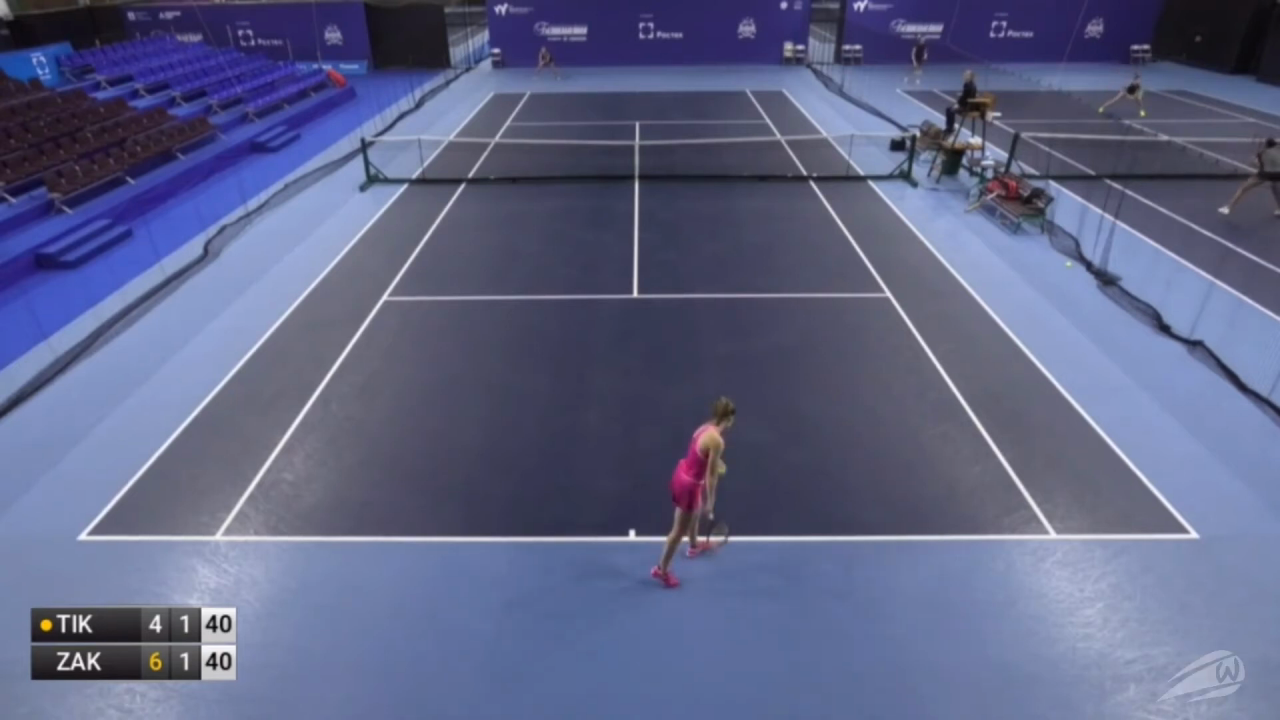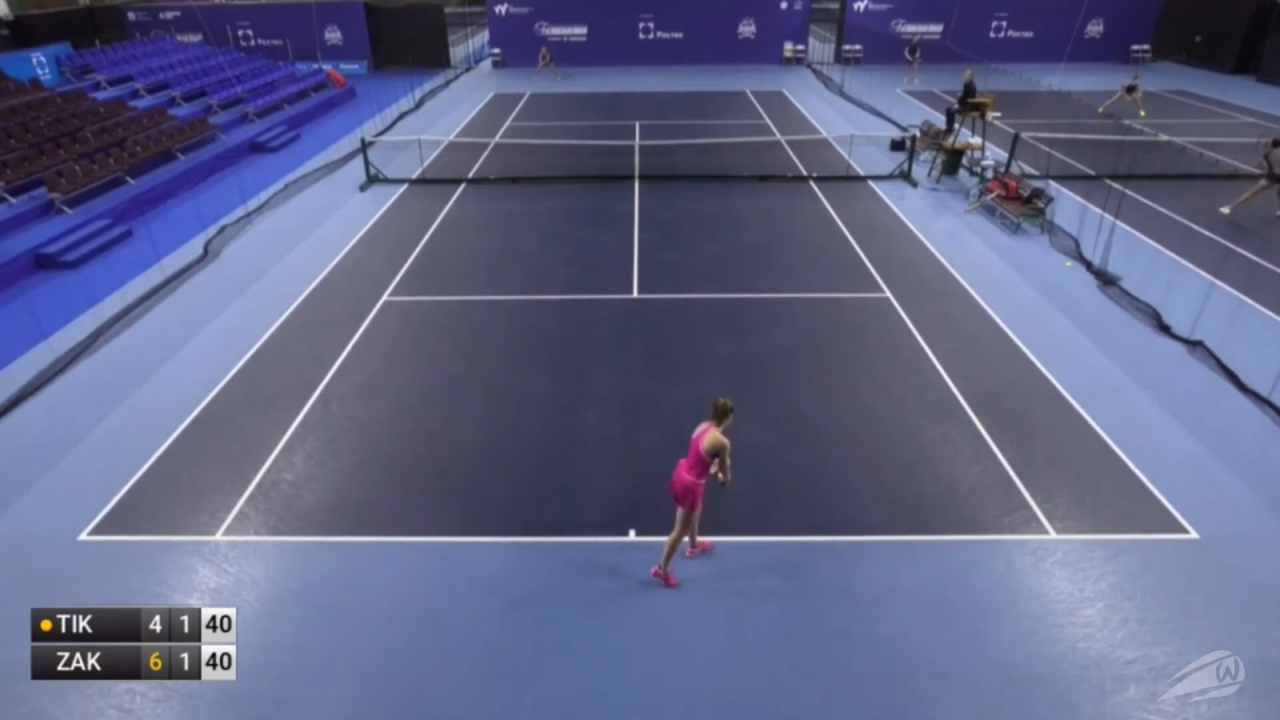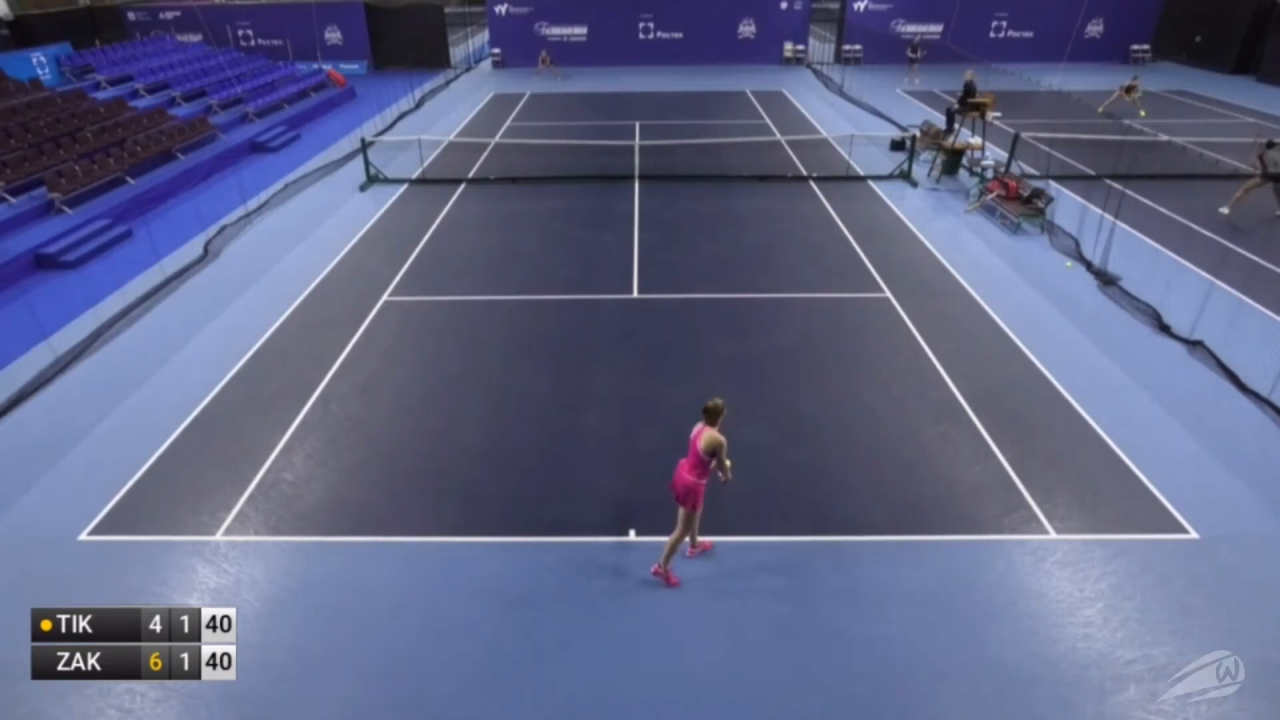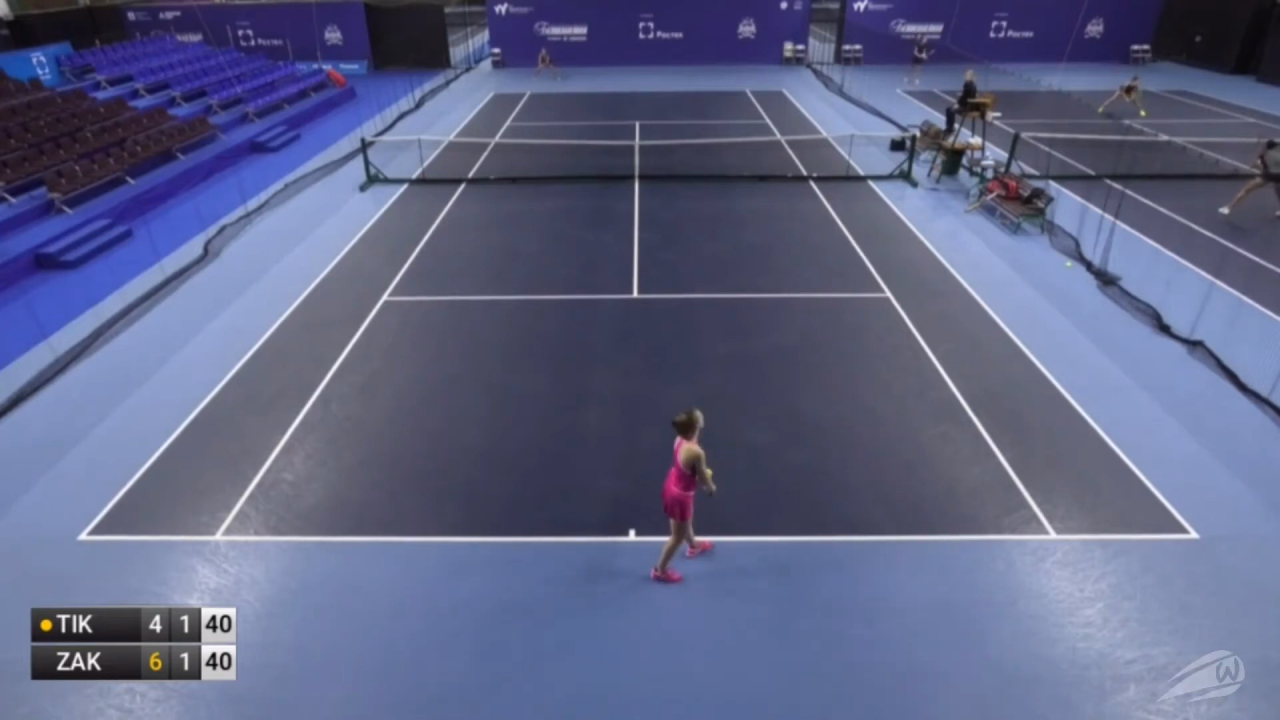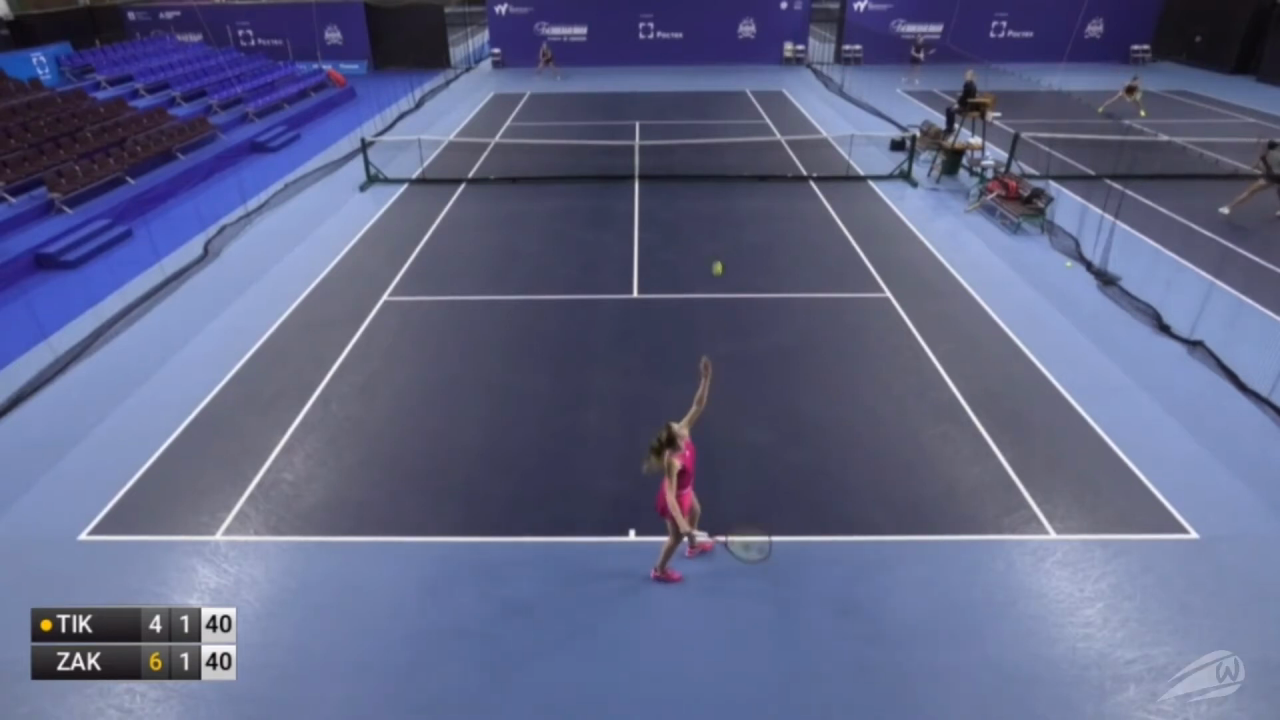
dt=0.5s
person 1, frame 1
left shoulder: (705, 428)
right shoulder: (717, 441)
right elbow: (711, 474)
left wrist: (715, 461)
right wrist: (711, 501)
left hip: (682, 474)
right hip: (689, 484)
left knee: (696, 510)
right knee: (679, 530)
left ankle: (694, 546)
right ankle: (661, 569)
person 1, frame 2
left shoulder: (703, 426)
right shoulder: (722, 442)
right elbow: (724, 468)
right wrist: (726, 479)
left hip: (682, 472)
right hip: (690, 484)
left knee: (696, 511)
right knee: (681, 530)
left ankle: (694, 545)
right ankle: (662, 569)
person 1, frame 3
left shoulder: (699, 426)
right shoulder: (719, 440)
right elbow: (722, 465)
left wrist: (713, 463)
right wrist: (727, 476)
left hip: (683, 472)
right hip: (692, 485)
left knee: (696, 513)
right knee: (682, 530)
left ankle: (694, 545)
right ankle: (662, 567)
person 1, frame 4
left shoulder: (683, 438)
right shoulder: (696, 453)
right elbow: (703, 478)
left wrist: (704, 470)
right wrist: (711, 487)
left hip: (675, 484)
right hip: (680, 496)
left knee: (687, 520)
right knee: (678, 537)
left ankle: (694, 545)
right ankle: (660, 570)
person 1, frame 5
left shoulder: (684, 433)
right shoulder: (672, 462)
left elbow: (698, 407)
right elbow: (671, 496)
left wrist: (705, 378)
right wrist: (682, 525)
left hip: (685, 490)
right hip: (677, 497)
left knee: (695, 512)
right knee: (677, 536)
left ankle: (693, 545)
right ankle: (660, 570)
